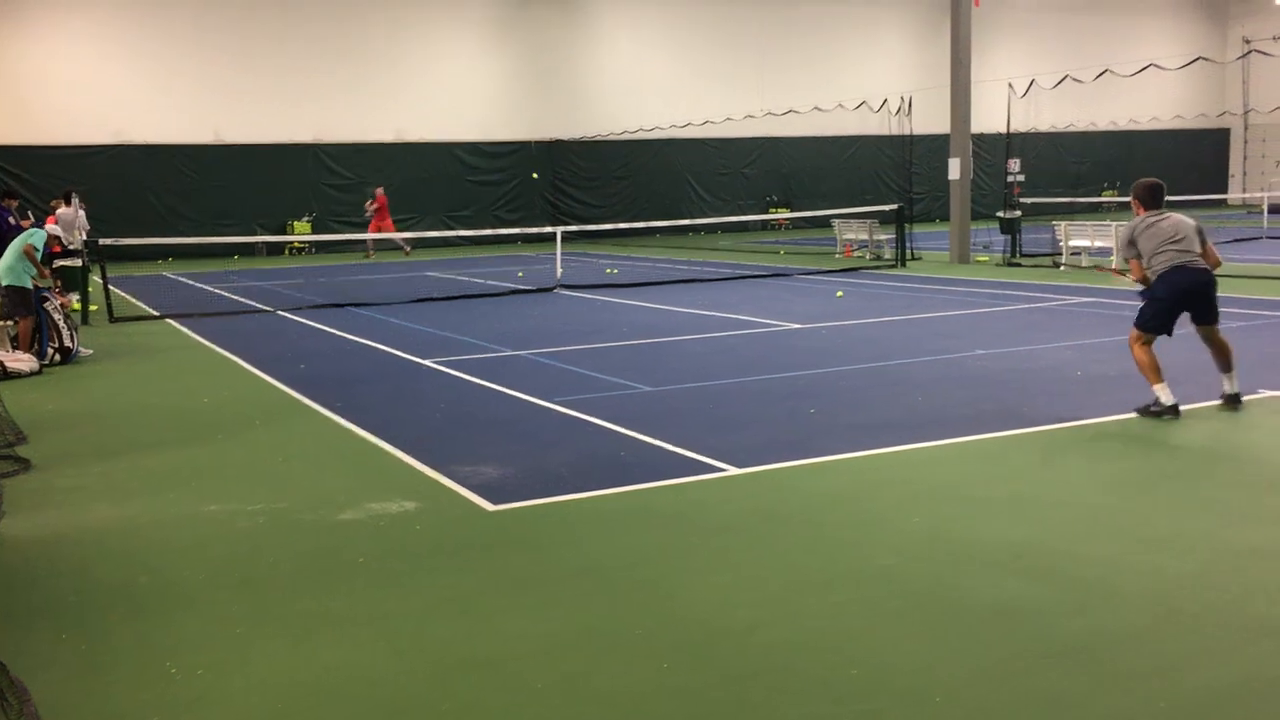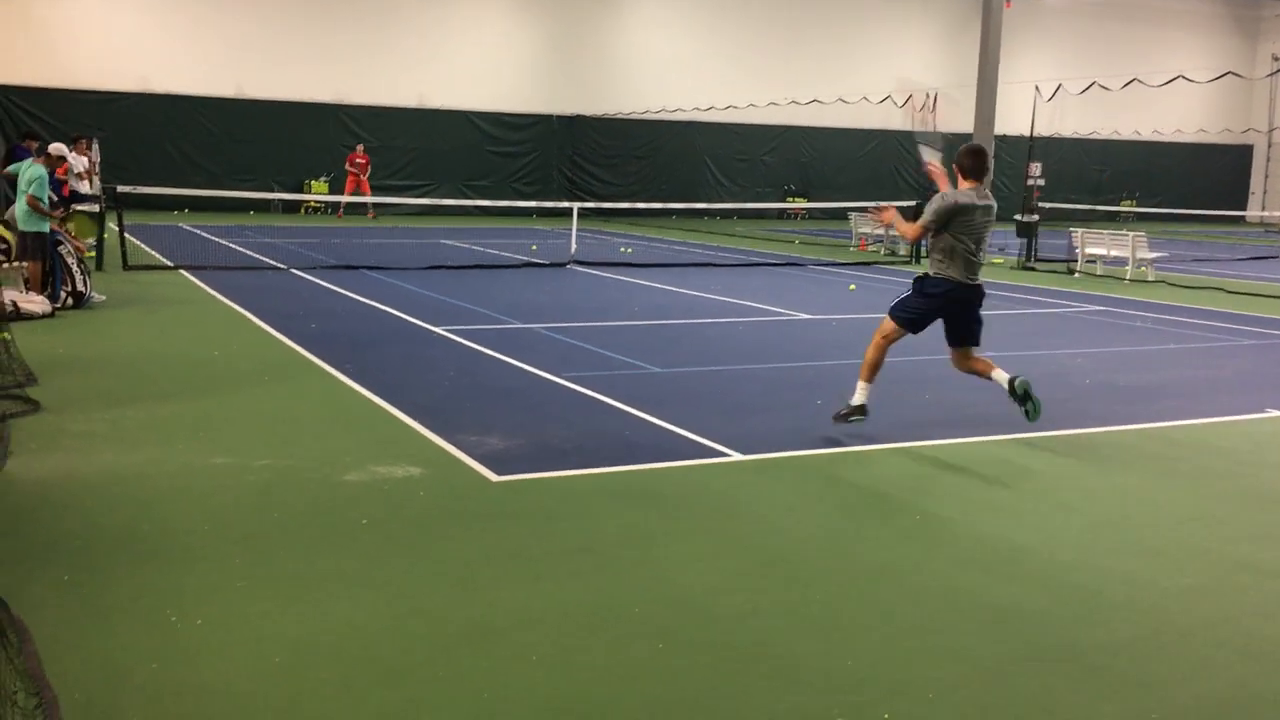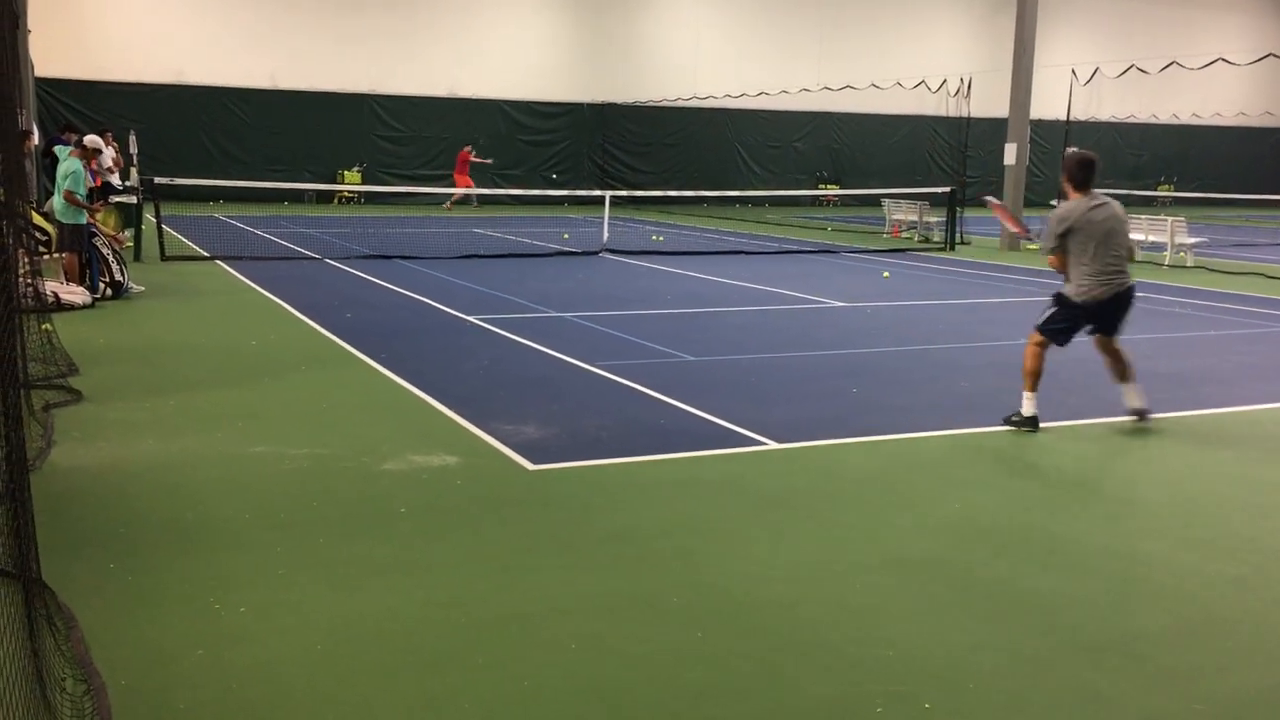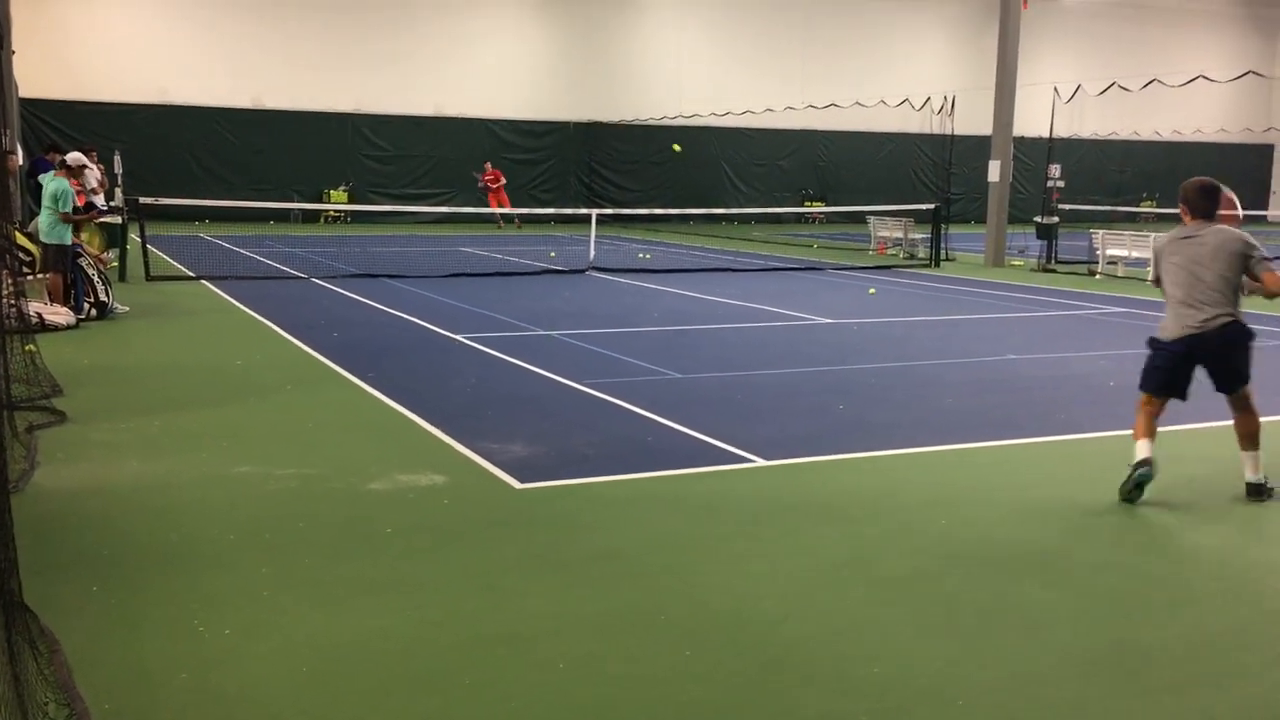
dt=1s
person 1, frame 1
left shoulder: (1131, 229)
right shoulder: (1187, 221)
left elbow: (1139, 275)
right elbow: (1215, 261)
left wrist: (1152, 285)
left hip: (1169, 283)
right hip: (1203, 279)
left knee: (1139, 342)
right knee: (1212, 336)
left ankle: (1166, 401)
right ankle: (1232, 390)
person 1, frame 2
left shoulder: (948, 201)
right shoulder: (988, 203)
left elbow: (913, 235)
left wrist: (894, 219)
right wrist: (940, 177)
left hip: (939, 285)
right hip: (968, 291)
left knee: (882, 337)
right knee: (965, 360)
left ankle: (859, 403)
right ankle: (1011, 383)
person 1, frame 3
left shoulder: (1062, 216)
right shoulder: (1115, 208)
left elbow: (1059, 265)
right elbow: (1128, 254)
left wrist: (1058, 257)
left hip: (1083, 298)
right hip: (1121, 293)
left knee: (1036, 344)
right knee: (1106, 344)
left ankle: (1028, 412)
right ankle: (1136, 404)
person 1, frame 4
left shoulder: (1164, 244)
right shoulder: (1239, 240)
right wrist: (1244, 285)
left hip: (1175, 337)
right hip: (1227, 332)
left knee: (1147, 408)
right knee: (1242, 402)
left ankle: (1143, 462)
